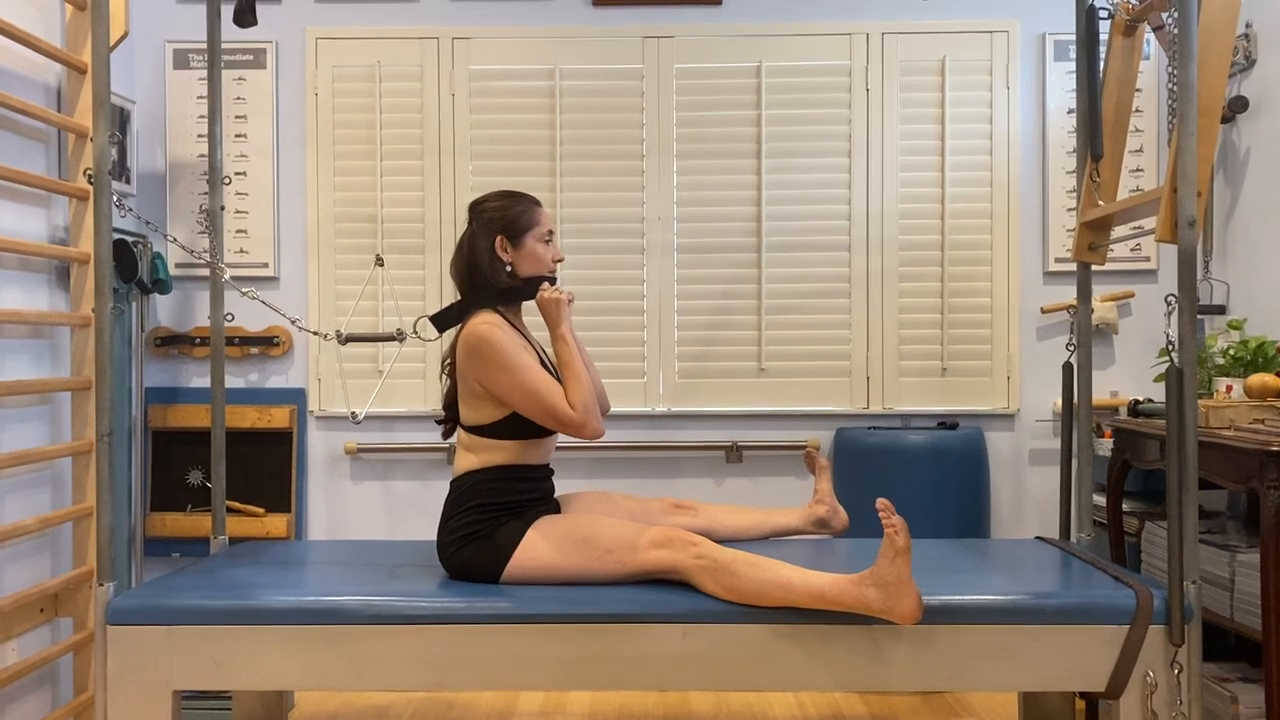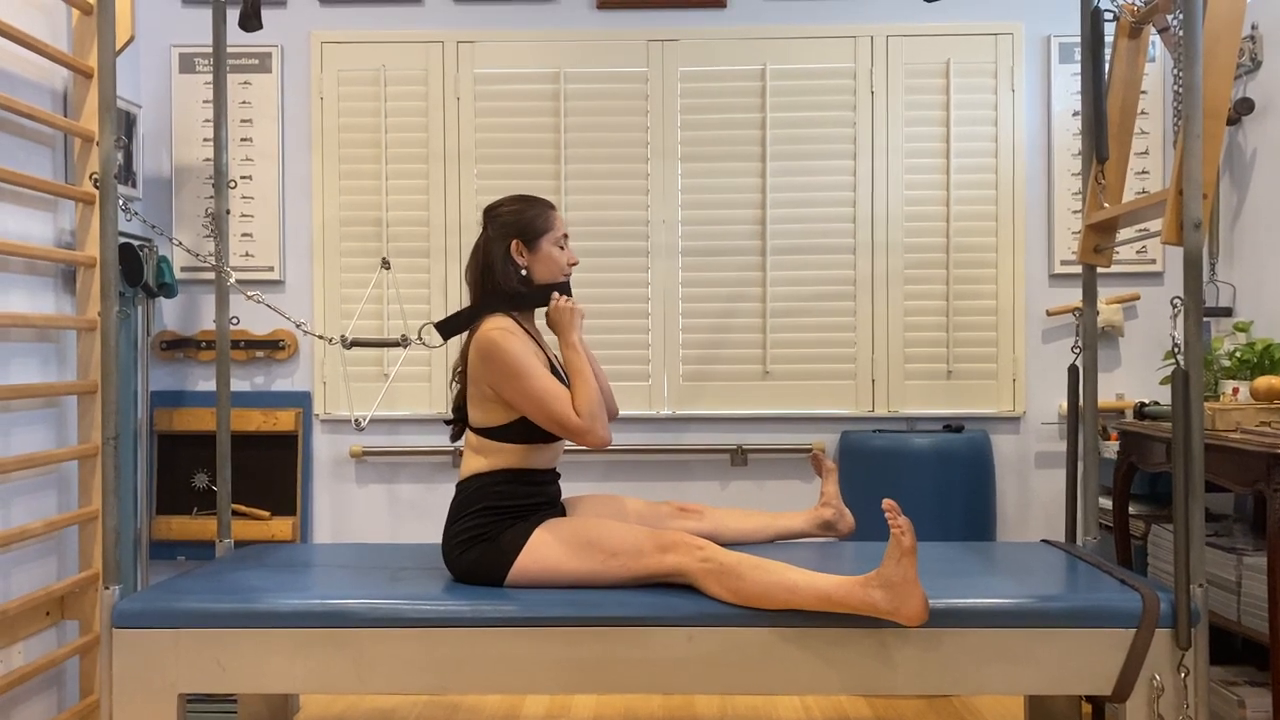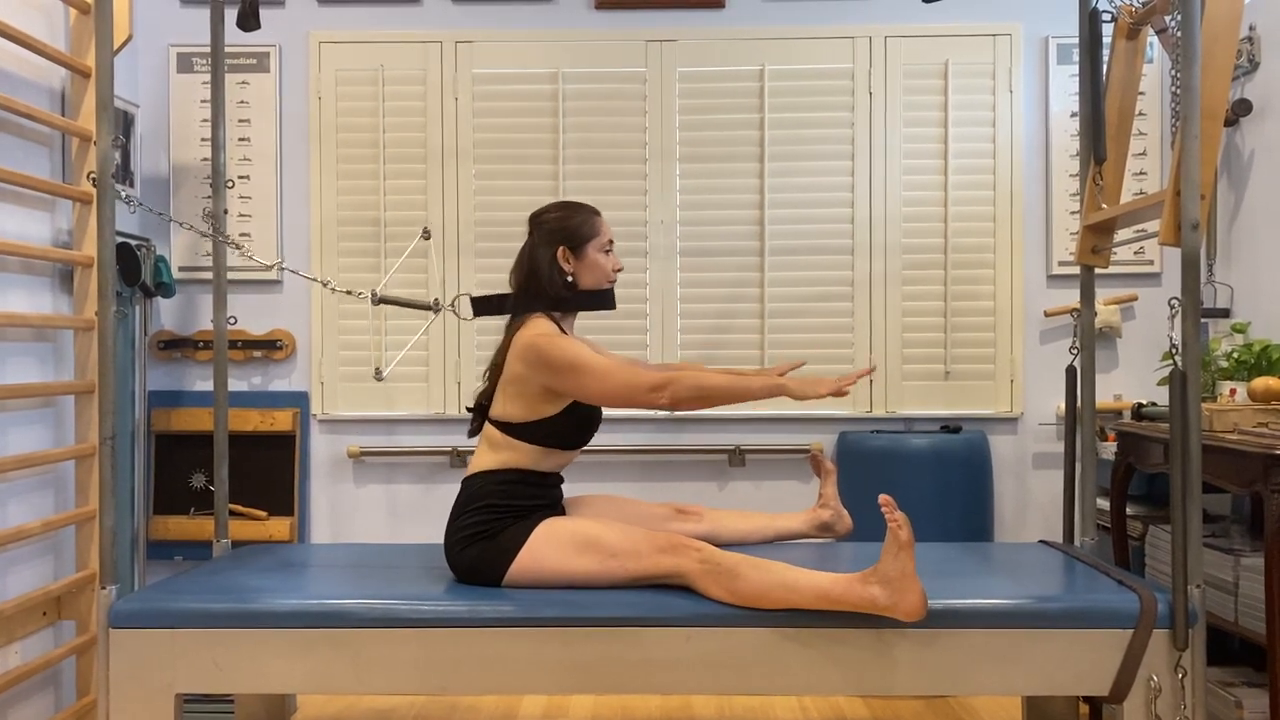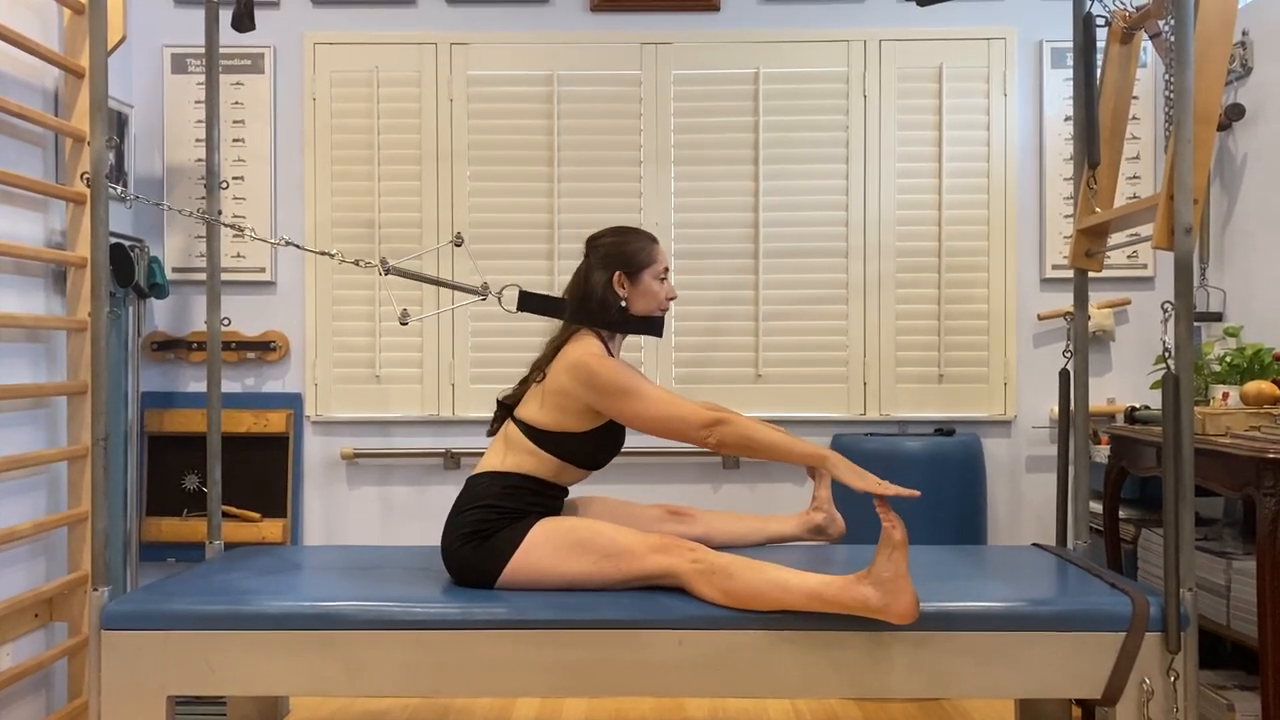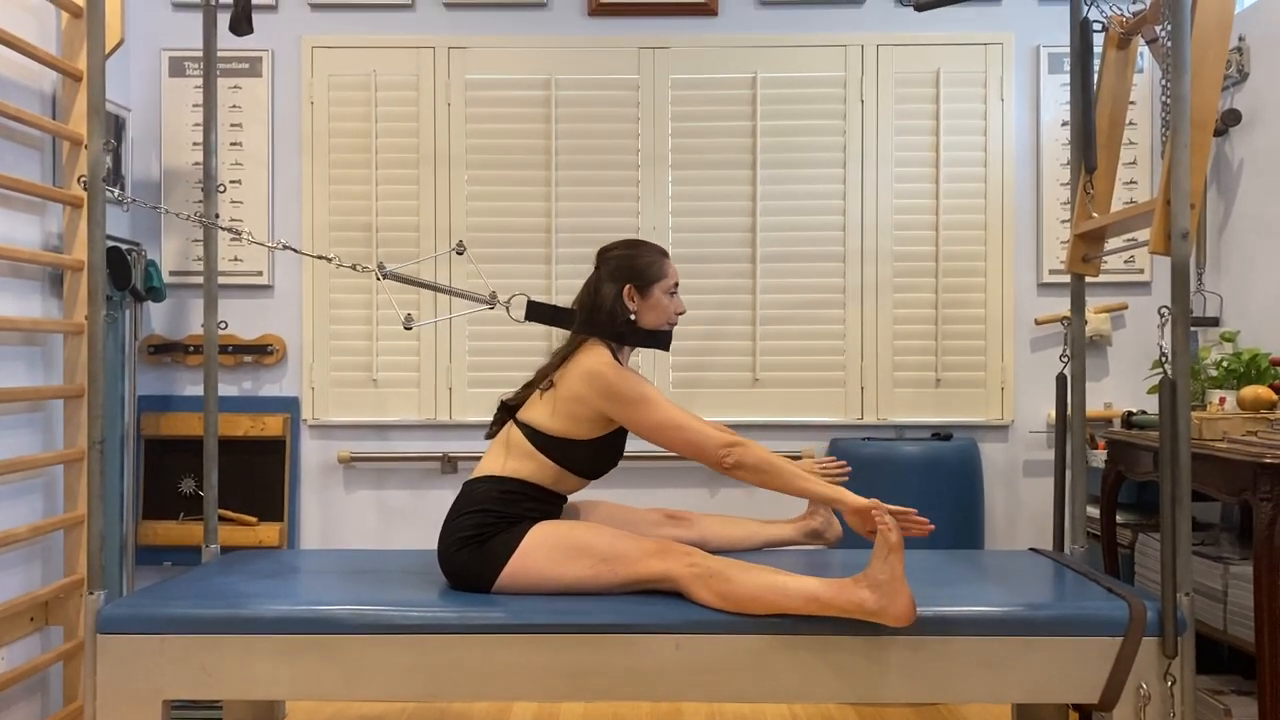
dt=1s
person 1, frame 1
left shoulder: (507, 325)
right shoulder: (486, 334)
left elbow: (598, 407)
right elbow: (586, 422)
left wrist: (564, 328)
right wrist: (559, 329)
left hip: (527, 511)
right hip: (489, 532)
left knee: (675, 512)
right knee: (678, 549)
left ankle: (813, 515)
person 1, frame 2
left shoulder: (519, 330)
right shoulder: (498, 338)
left elbow: (606, 412)
right elbow: (592, 430)
left wrist: (574, 338)
right wrist: (569, 339)
left hip: (533, 513)
right hip: (493, 535)
left knee: (681, 517)
right knee: (685, 554)
left ankle: (818, 518)
person 1, frame 3
left shoulder: (553, 334)
right shoulder: (542, 342)
left elbow: (652, 375)
right elbow: (664, 391)
left wrist: (757, 375)
right wrist: (782, 385)
left hip: (532, 513)
right hip: (494, 534)
left knee: (682, 519)
right knee: (682, 556)
left ankle: (815, 519)
right ankle: (872, 592)
person 1, frame 4
left shoulder: (591, 351)
right shoulder: (589, 364)
left elbow: (698, 412)
right elbow: (711, 431)
left wrist: (797, 445)
right wrist: (826, 458)
left hip: (525, 517)
right hip: (490, 535)
left knee: (677, 520)
right knee: (677, 558)
left ankle: (807, 522)
person 1, frame 5
left shoulder: (597, 359)
right shoulder: (602, 374)
left elbow: (706, 433)
right elbow: (726, 453)
left wrist: (793, 469)
right wrist: (844, 500)
left hip: (518, 522)
right hip: (487, 537)
left knee: (674, 524)
right knee: (677, 563)
left ankle: (802, 527)
right ankle: (863, 598)
